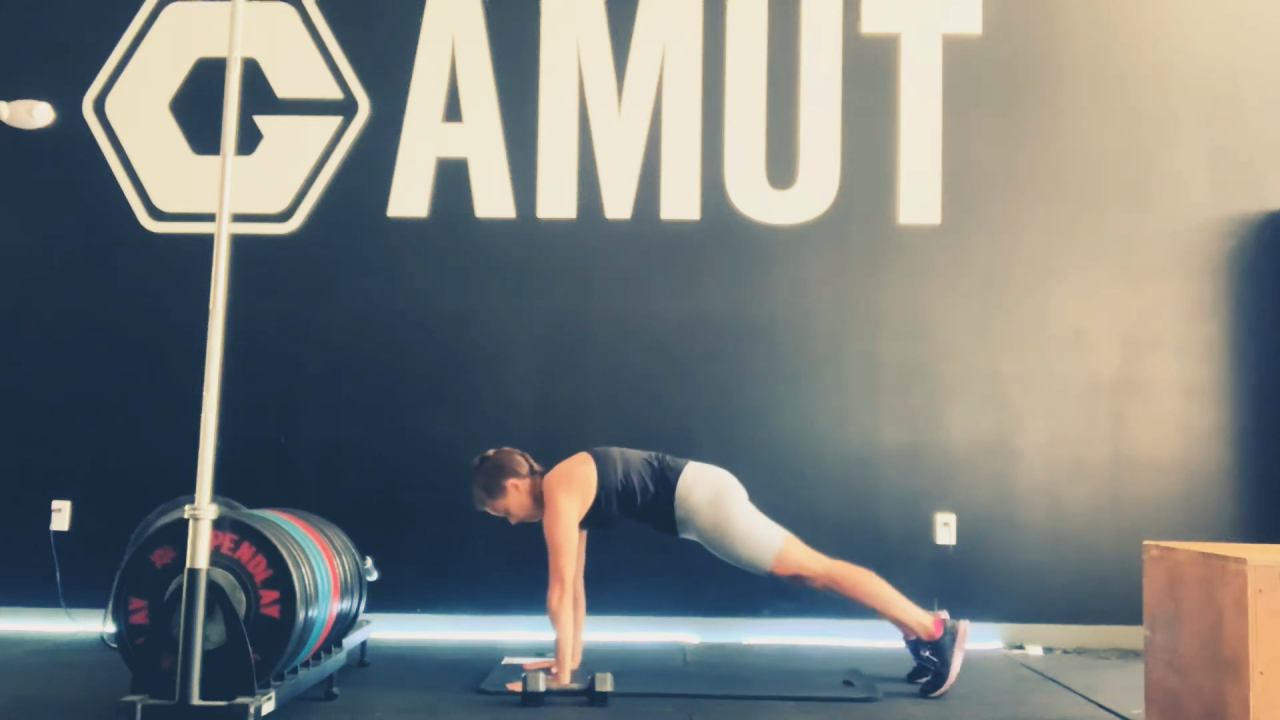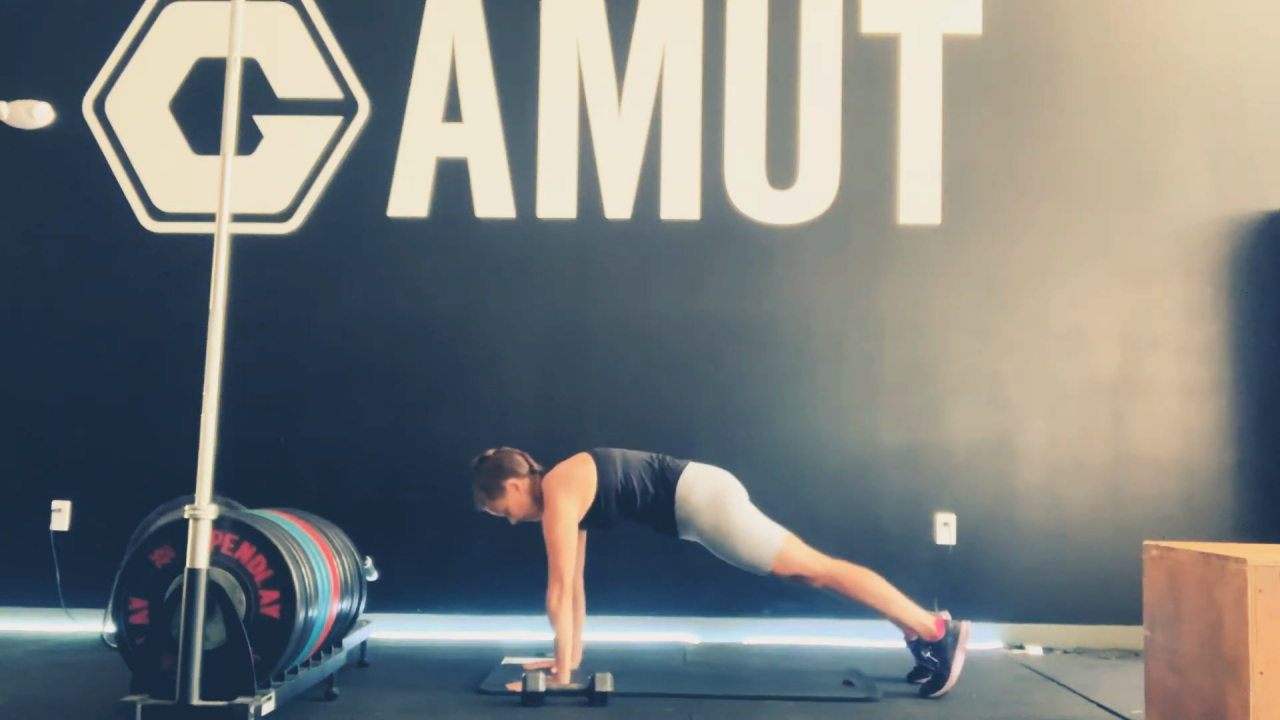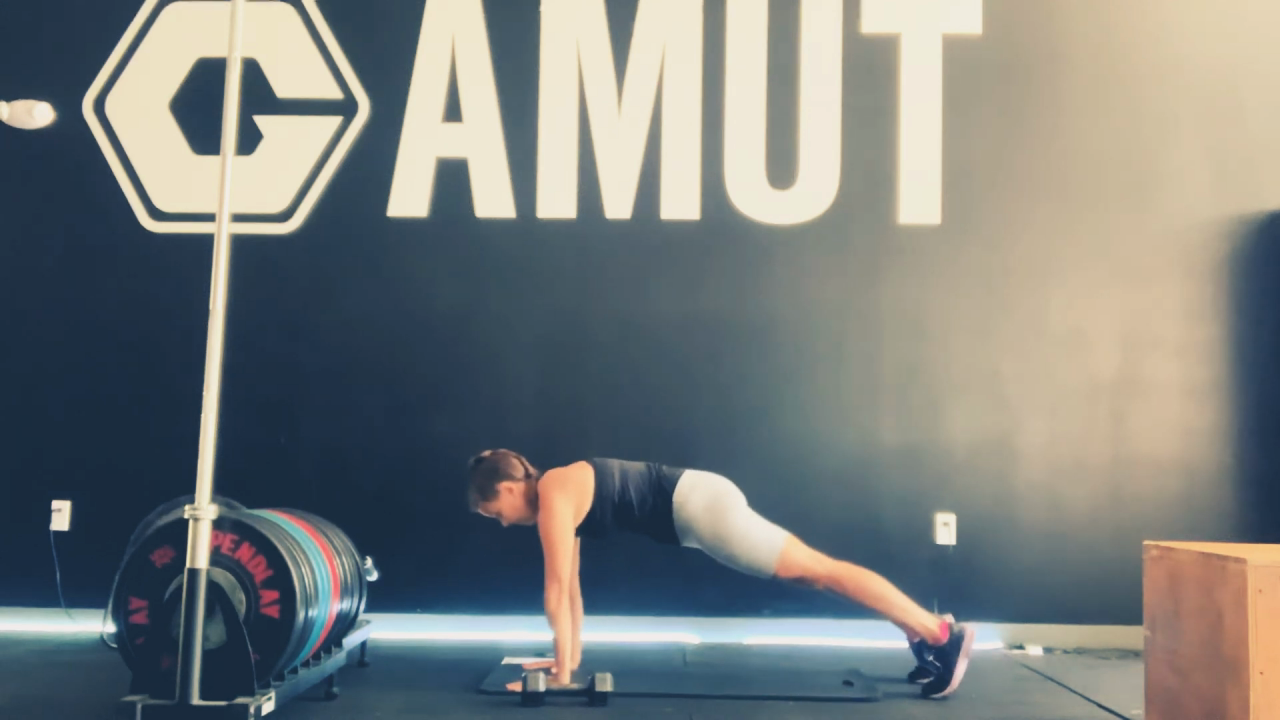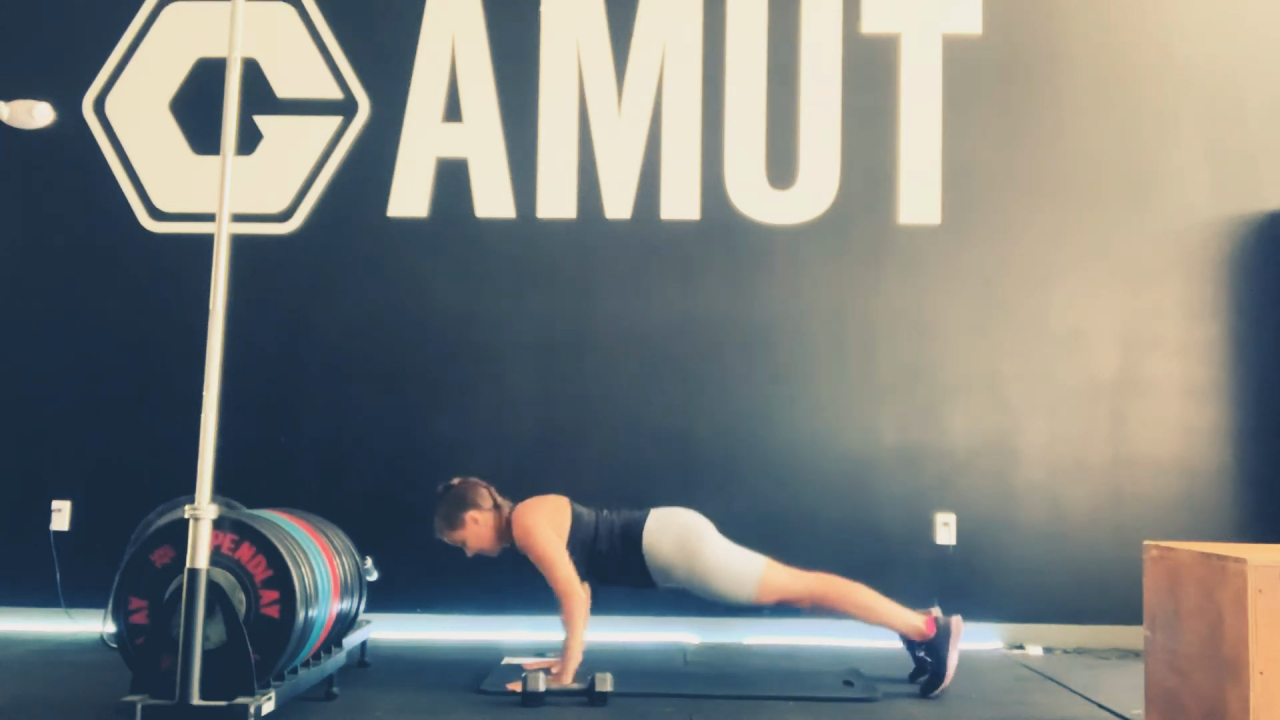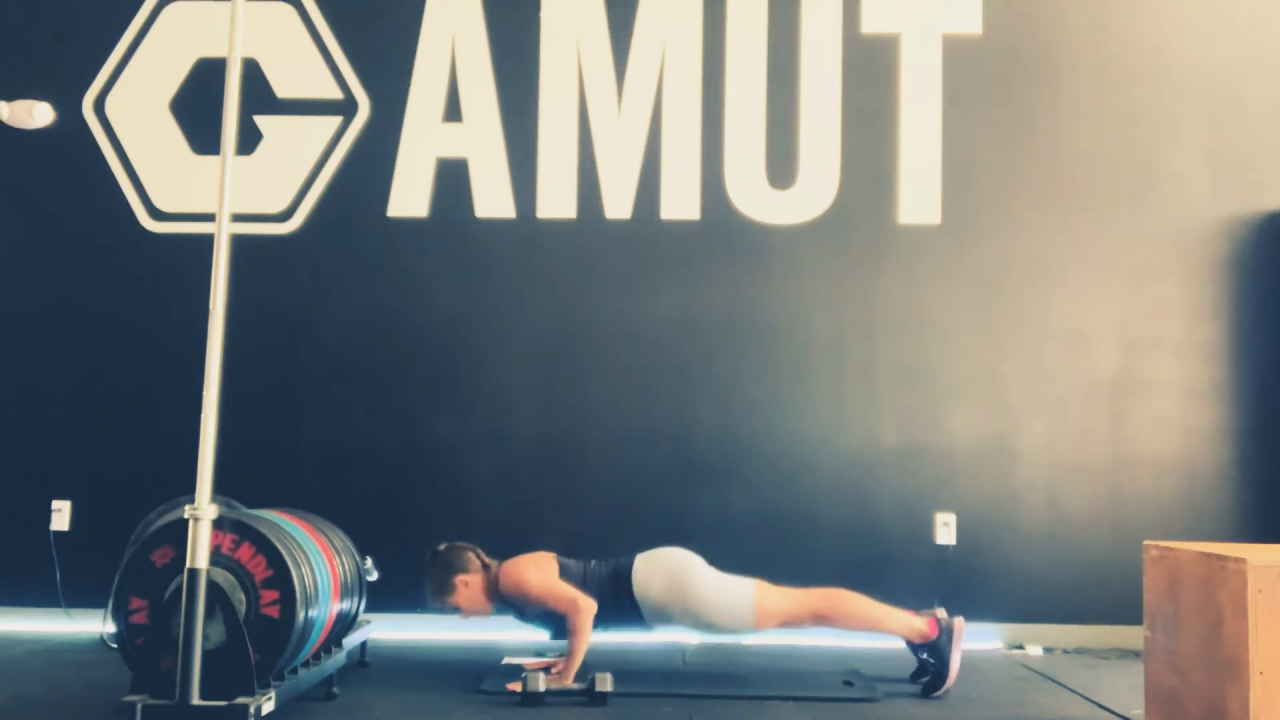
dt=0.4s
person 1, frame 1
left shoulder: (558, 491)
right shoulder: (567, 491)
left elbow: (561, 587)
right elbow: (574, 582)
left wrist: (562, 671)
right wrist: (572, 655)
left hip: (699, 499)
right hip: (693, 496)
left knee: (814, 568)
right knee: (805, 572)
left ankle: (935, 630)
right ankle: (920, 634)
person 1, frame 2
left shoulder: (557, 493)
right shoulder: (567, 492)
left elbow: (560, 589)
right elbow: (574, 582)
left wrist: (562, 670)
right wrist: (573, 654)
left hip: (699, 500)
right hip: (695, 498)
left knee: (816, 570)
right knee: (807, 573)
left ankle: (936, 632)
right ankle: (921, 634)
person 1, frame 3
left shoulder: (552, 496)
right shoulder: (560, 495)
left elbow: (557, 590)
right elbow: (569, 583)
left wrist: (563, 669)
right wrist: (572, 653)
left hip: (696, 507)
right hip: (692, 504)
left knee: (817, 570)
right knee: (811, 574)
left ankle: (941, 636)
right ankle: (923, 637)
person 1, frame 4
left shoulder: (526, 523)
right shoulder: (533, 518)
left elbow: (573, 595)
right elbow: (576, 587)
left wrist: (569, 666)
right wrist: (569, 654)
left hip: (671, 544)
right hip: (665, 541)
left knee: (800, 589)
right knee: (797, 588)
left ankle: (928, 629)
right ankle: (917, 631)
person 1, frame 5
left shoulder: (510, 578)
right shoulder: (520, 572)
left elbow: (583, 607)
left wrist: (569, 672)
right wrist: (568, 656)
left hip: (664, 585)
right hip: (659, 578)
left knee: (800, 608)
right knee: (795, 609)
left ankle: (930, 630)
right ankle: (919, 625)
